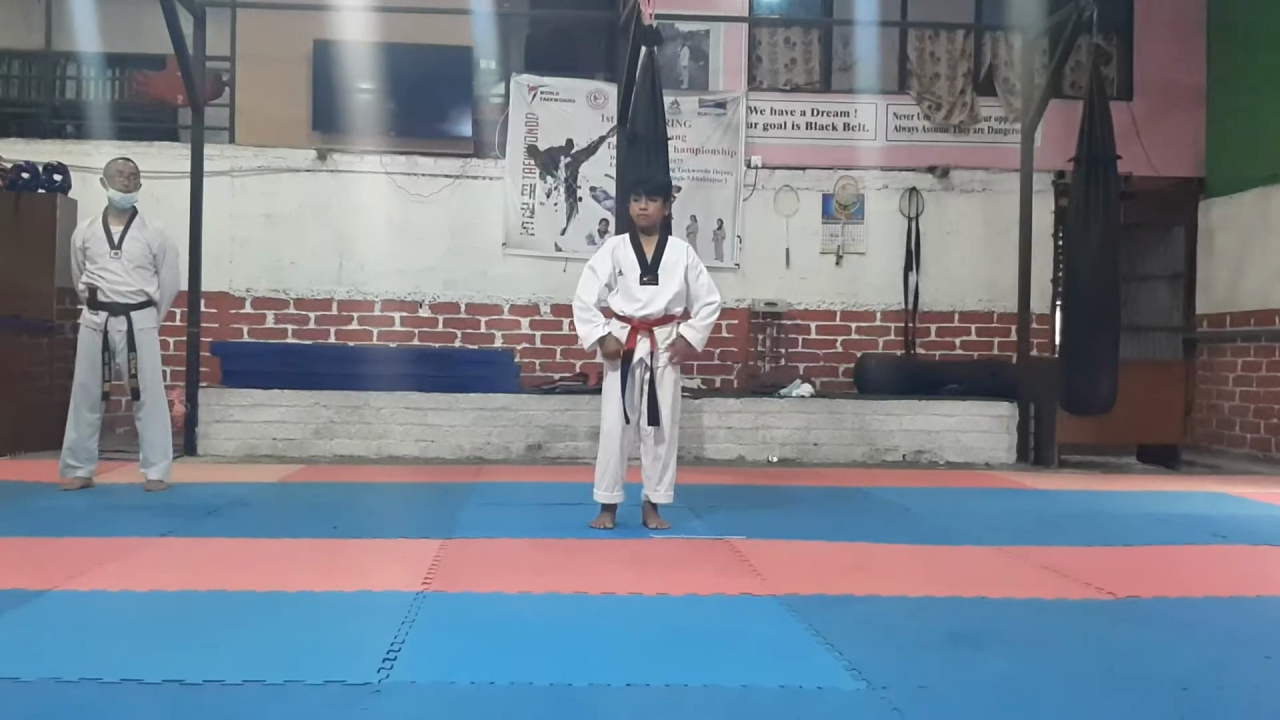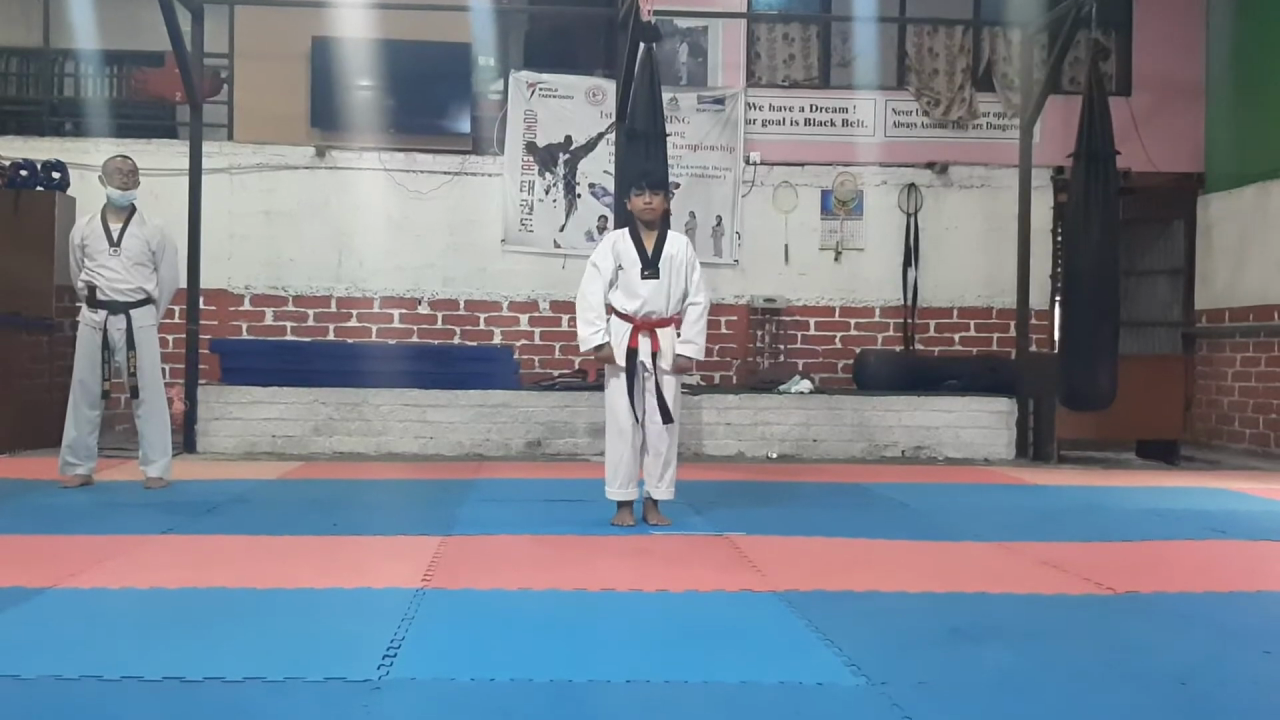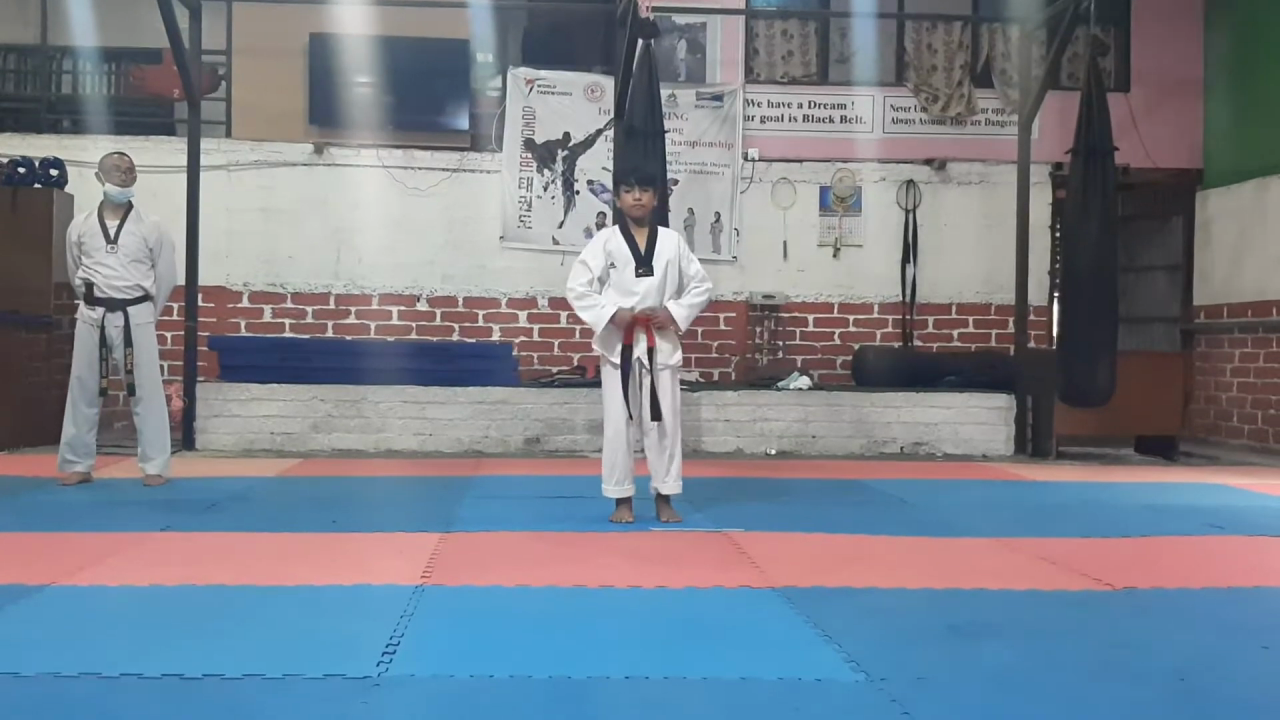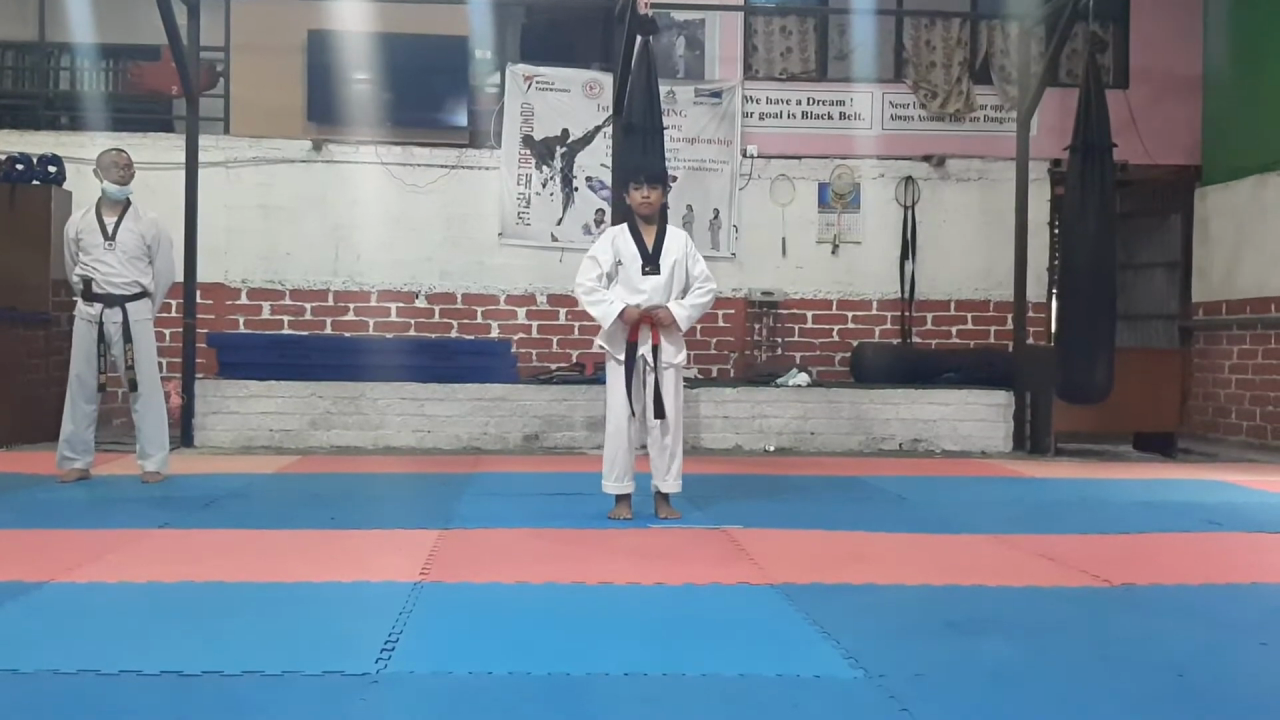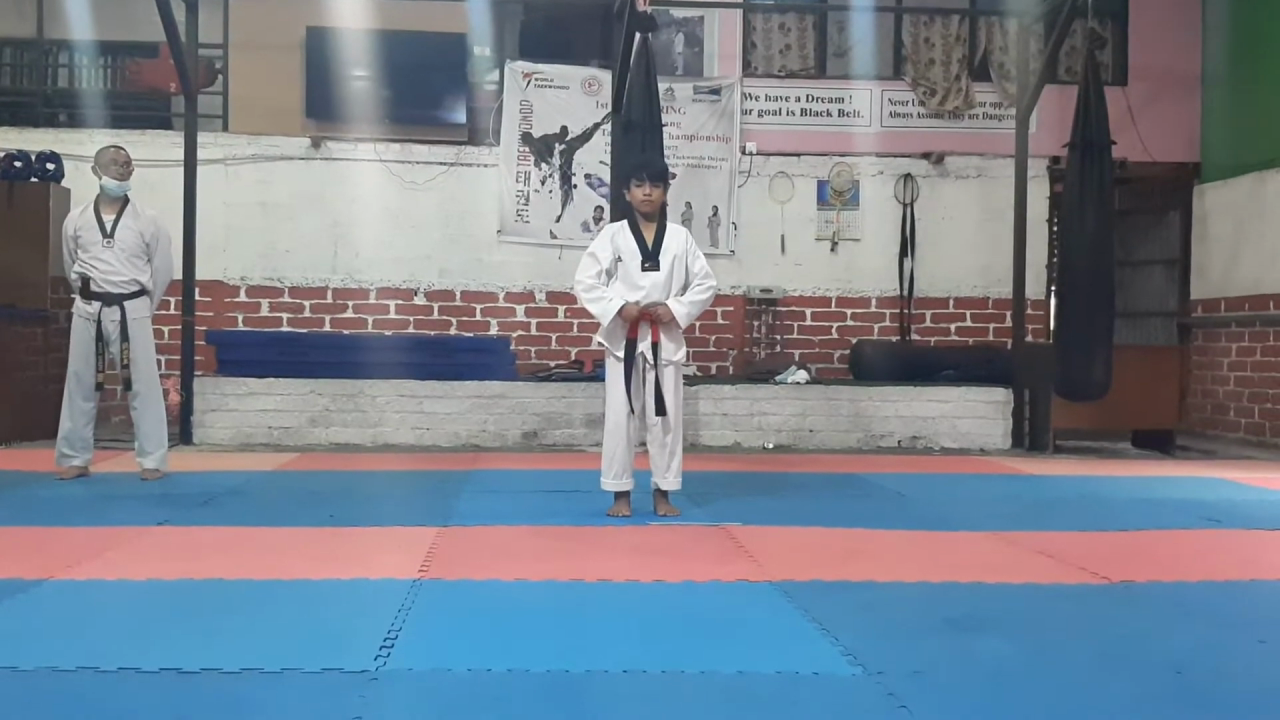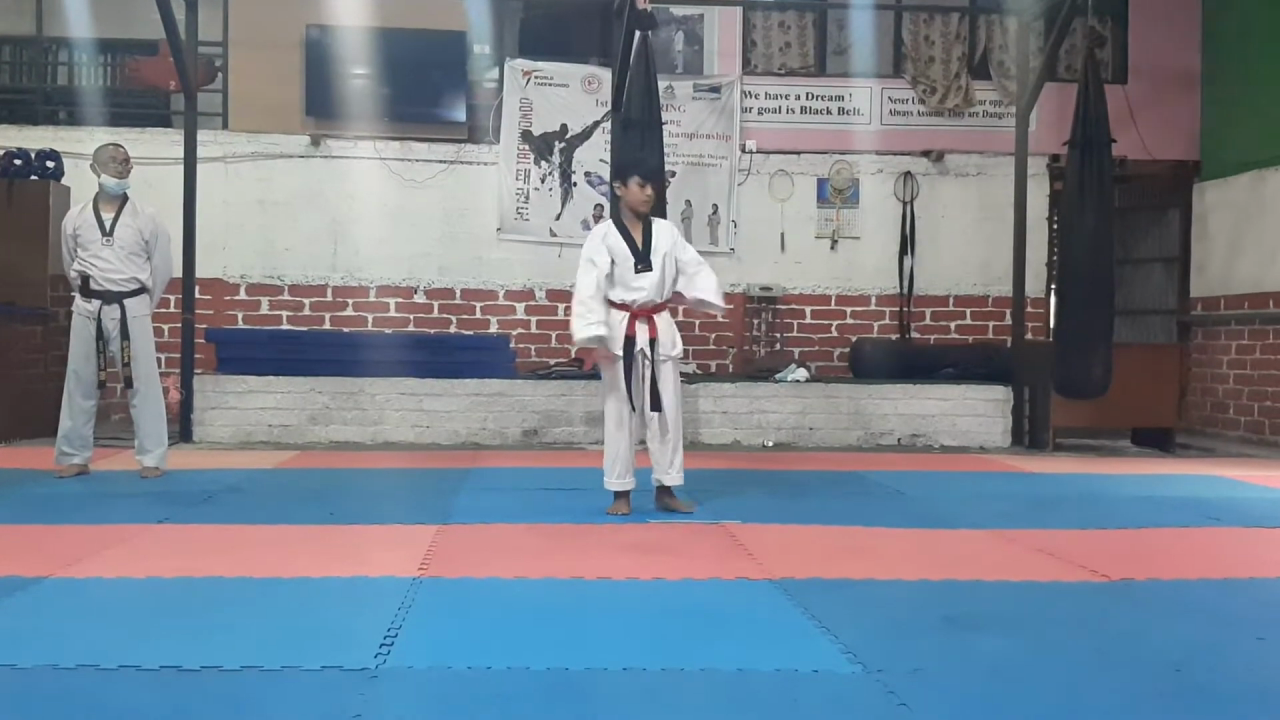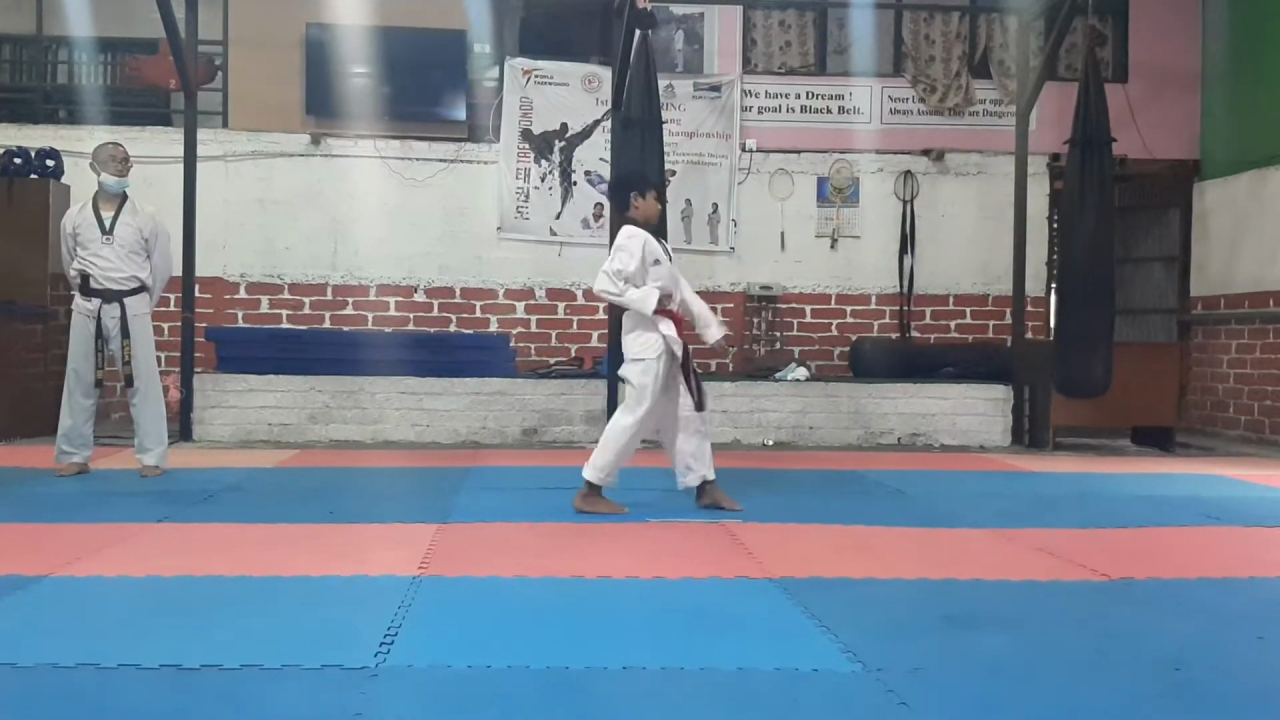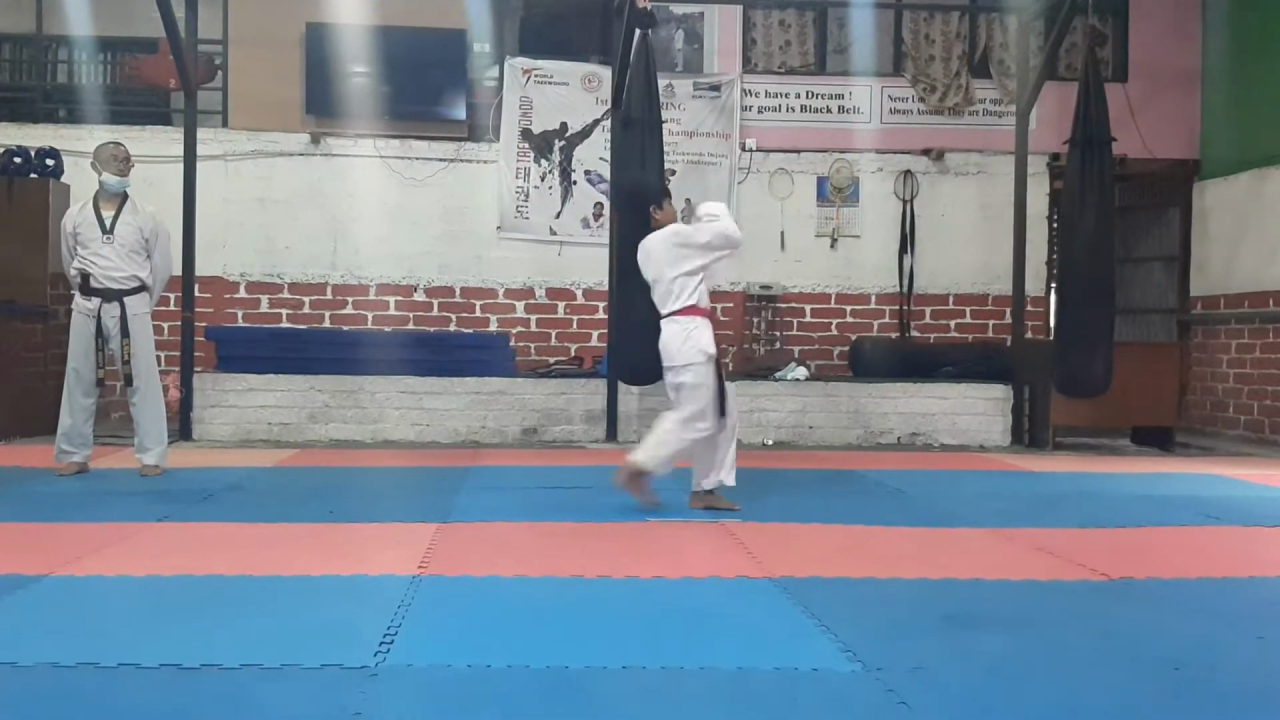
dt=0.5s
person 1, frame 1
left shoulder: (682, 252)
right shoulder: (614, 248)
left elbow: (709, 300)
right elbow: (585, 297)
left wrist: (690, 337)
right wrist: (601, 336)
left hip: (664, 347)
right hip: (622, 345)
left knee: (661, 427)
right knee: (616, 425)
left ankle: (652, 504)
right ankle: (608, 505)
person 1, frame 2
left shoulder: (680, 246)
right shoulder: (614, 243)
left elbow: (696, 301)
right elbow: (591, 295)
left wrist: (689, 348)
right wrist: (599, 341)
left hip: (664, 345)
right hip: (623, 342)
left knee: (663, 425)
right knee: (623, 424)
left ankle: (652, 501)
right ankle: (624, 502)
person 1, frame 3
left shoulder: (672, 241)
right shoulder: (606, 241)
left elbow: (701, 285)
right elbow: (577, 288)
left wrist: (675, 314)
right wrist: (611, 314)
left hip: (660, 341)
right hip: (618, 341)
left knee: (664, 420)
right knee: (618, 421)
left ankle: (664, 496)
right ankle: (622, 498)
person 1, frame 4
left shoulder: (679, 244)
right shoulder: (613, 239)
left elbow: (705, 286)
right elbow: (586, 284)
left wrist: (677, 314)
right wrist: (620, 313)
left hip: (666, 345)
right hip: (623, 345)
left knee: (666, 416)
right knee: (620, 418)
left ankle: (664, 496)
right ankle: (621, 496)
person 1, frame 5
left shoulder: (680, 237)
right shoulder: (613, 235)
left elbow: (706, 284)
right elbow: (585, 281)
left wrist: (677, 309)
right wrist: (617, 307)
left hip: (664, 337)
right hip: (623, 336)
left knee: (666, 415)
right knee: (619, 415)
left ankle: (662, 492)
right ankle: (620, 493)
person 1, frame 6
left shoulder: (666, 231)
right shoulder: (602, 236)
left elbow: (694, 268)
right elbow: (588, 289)
left wrist: (706, 296)
right wrist: (591, 335)
left hip: (659, 330)
right hip: (619, 332)
left knee: (666, 411)
right knee: (619, 414)
left ankle: (666, 489)
right ankle: (621, 492)
person 1, frame 7
left shoulder: (648, 240)
right shoulder: (633, 238)
left elbow: (681, 291)
right elbow: (605, 284)
left wrist: (712, 328)
right wrist: (652, 300)
left hip: (665, 338)
right hip: (648, 339)
left knee: (688, 413)
right knee: (636, 416)
left ankle: (705, 487)
right ankle: (589, 491)
person 1, frame 8
left shoulder: (647, 249)
right shoulder: (677, 236)
right elbow: (729, 237)
left wrist: (702, 219)
right wrist: (713, 210)
left hip: (677, 333)
right hip: (690, 337)
left knee: (719, 415)
right knee: (695, 419)
left ankle: (705, 490)
right ankle: (636, 468)
person 2, frame 1
left shoulder: (153, 233)
right shoulder: (85, 231)
left elbow: (169, 282)
right elbow: (80, 278)
left wrist: (148, 317)
right wrist: (98, 310)
left hip: (138, 323)
right hip: (96, 322)
left knee: (149, 396)
right knee: (86, 396)
left ankle: (156, 471)
right ankle: (79, 469)
person 2, frame 2
left shoulder: (152, 230)
right shoulder: (84, 229)
left elbow: (168, 279)
right elbow: (79, 275)
left wrist: (147, 314)
right wrist: (98, 308)
left hip: (137, 321)
right hip: (95, 320)
left knee: (148, 394)
right knee: (85, 393)
left ankle: (156, 468)
right ankle: (79, 466)
person 2, frame 3
left shoulder: (150, 227)
right shoulder: (81, 226)
left elbow: (166, 275)
right elbow: (76, 272)
left wrist: (146, 311)
right wrist: (95, 304)
left hip: (135, 317)
right hip: (92, 317)
left knee: (147, 391)
right knee: (83, 390)
left ankle: (155, 466)
right ankle: (77, 464)
person 2, frame 4
left shoulder: (148, 223)
right shoulder: (78, 223)
left elbow: (164, 272)
right elbow: (73, 269)
left wrist: (143, 308)
right wrist: (94, 302)
left hip: (133, 314)
right hip: (90, 314)
left knee: (145, 388)
right knee: (82, 387)
left ankle: (153, 463)
right ankle: (76, 460)
person 2, frame 5
left shoulder: (146, 221)
right shoulder: (76, 220)
left elbow: (162, 269)
right elbow: (72, 267)
left wrist: (142, 305)
right wrist: (91, 299)
left hip: (131, 312)
right hip: (88, 312)
left knee: (144, 385)
right knee: (80, 385)
left ankle: (152, 460)
right ankle: (75, 458)
person 2, frame 6
left shoulder: (146, 219)
right shoulder: (76, 218)
left elbow: (162, 267)
right elbow: (71, 265)
left wrist: (142, 303)
right wrist: (91, 298)
left hip: (131, 310)
right hip: (89, 310)
left knee: (144, 383)
right knee: (81, 383)
left ankle: (152, 458)
right ankle: (75, 456)
person 2, frame 7
left shoulder: (145, 217)
right shoulder: (75, 217)
left elbow: (161, 266)
right elbow: (71, 265)
left wrist: (142, 302)
right wrist: (91, 297)
left hip: (131, 309)
right hip: (88, 309)
left knee: (143, 382)
right knee: (80, 382)
left ankle: (152, 457)
right ankle: (75, 455)
person 2, frame 8
left shoulder: (146, 217)
right shoulder: (75, 216)
left elbow: (162, 266)
right elbow: (71, 264)
left wrist: (141, 301)
right wrist: (91, 296)
left hip: (131, 308)
right hip: (88, 308)
left knee: (143, 382)
right knee: (80, 381)
left ankle: (152, 456)
right ankle: (75, 454)
